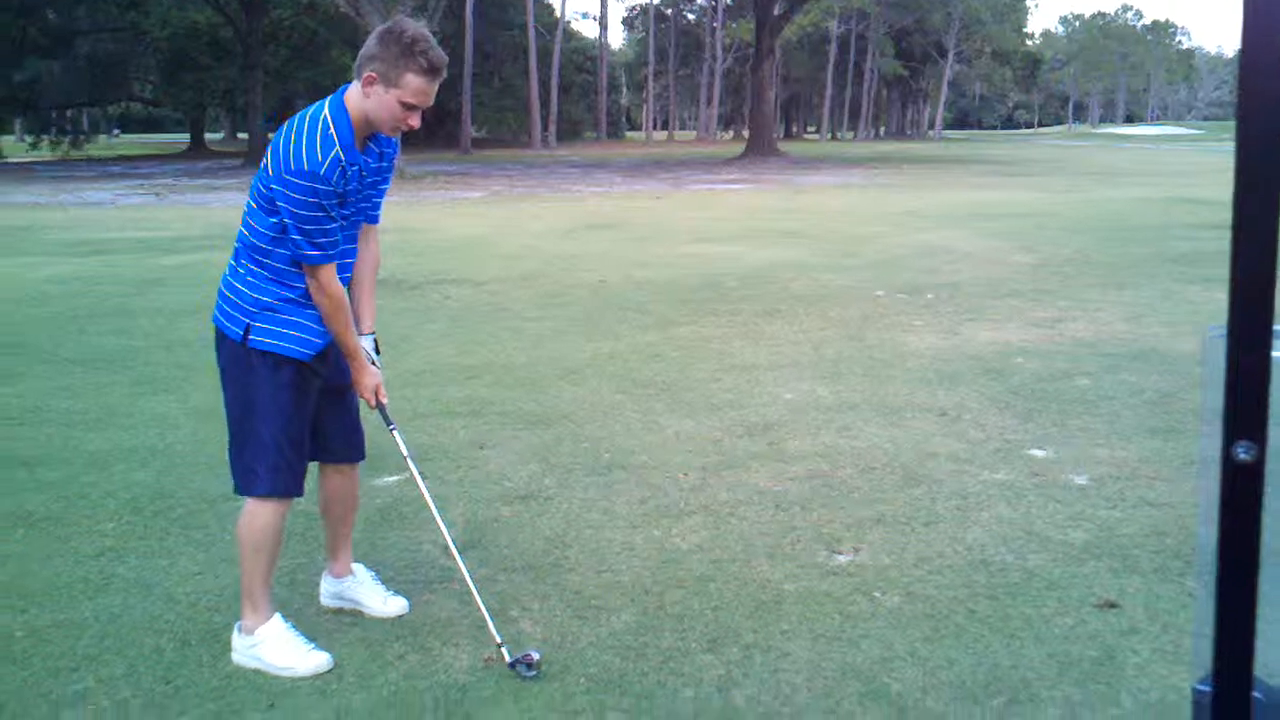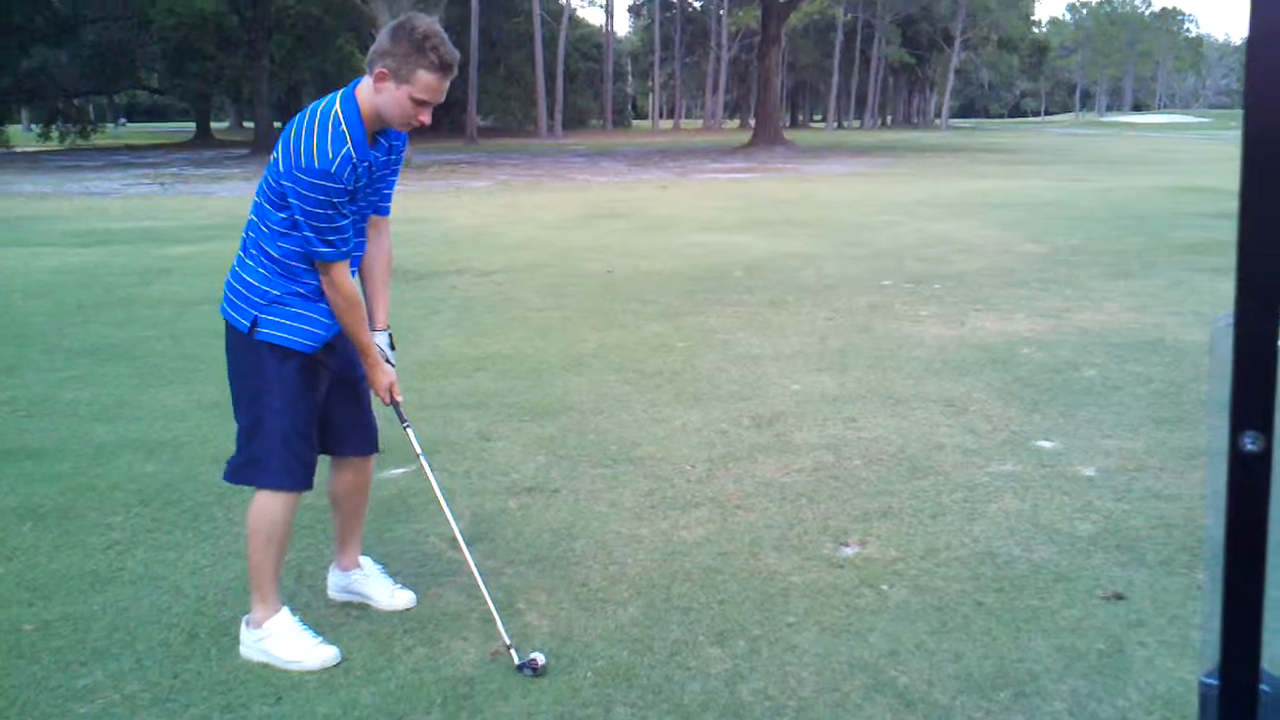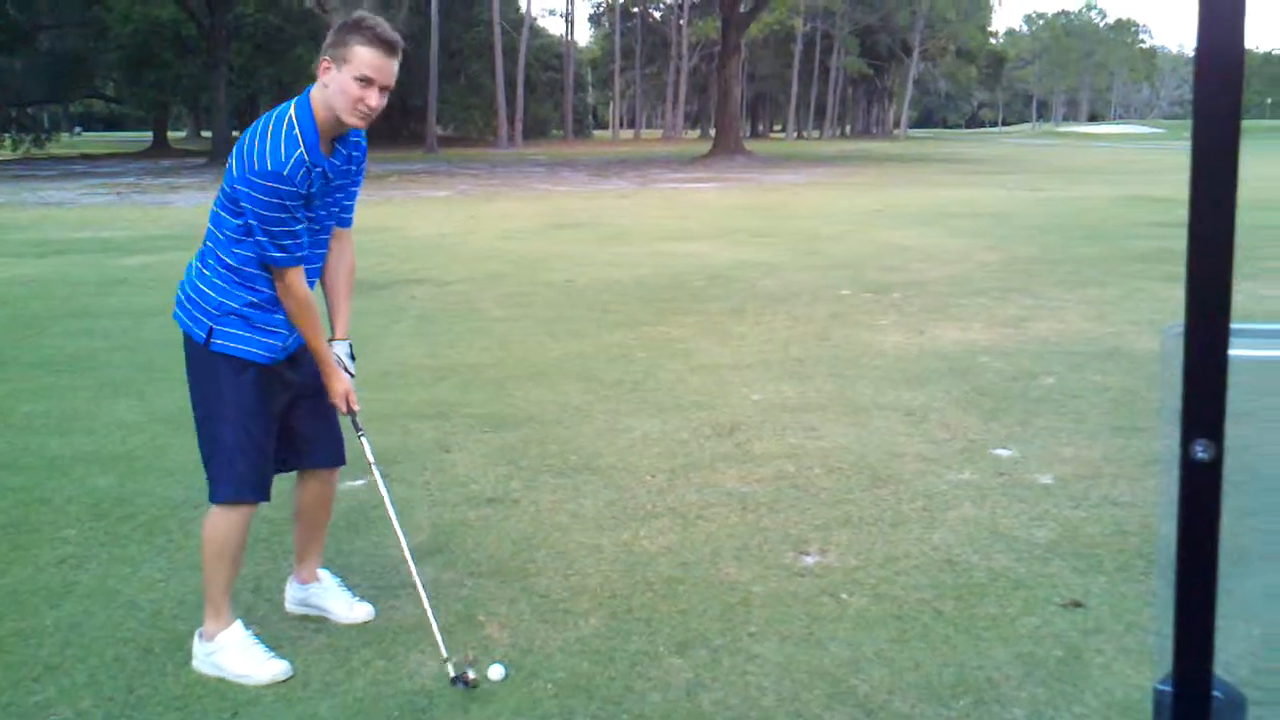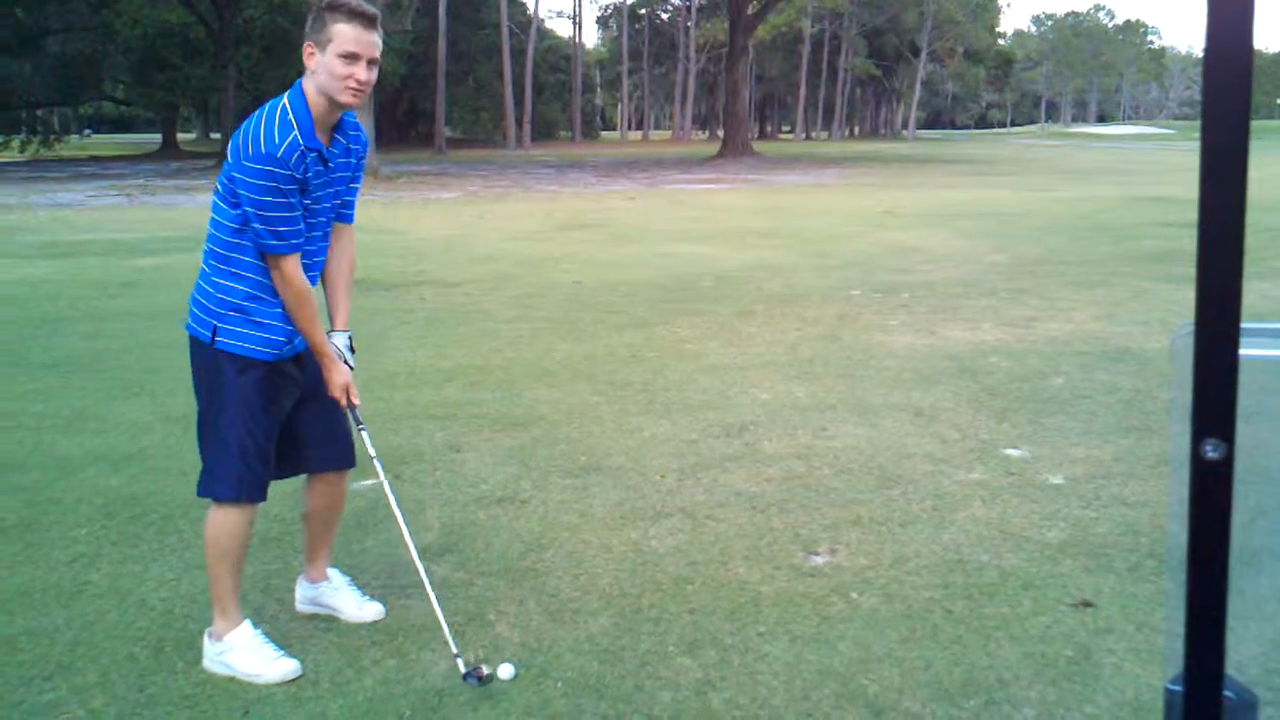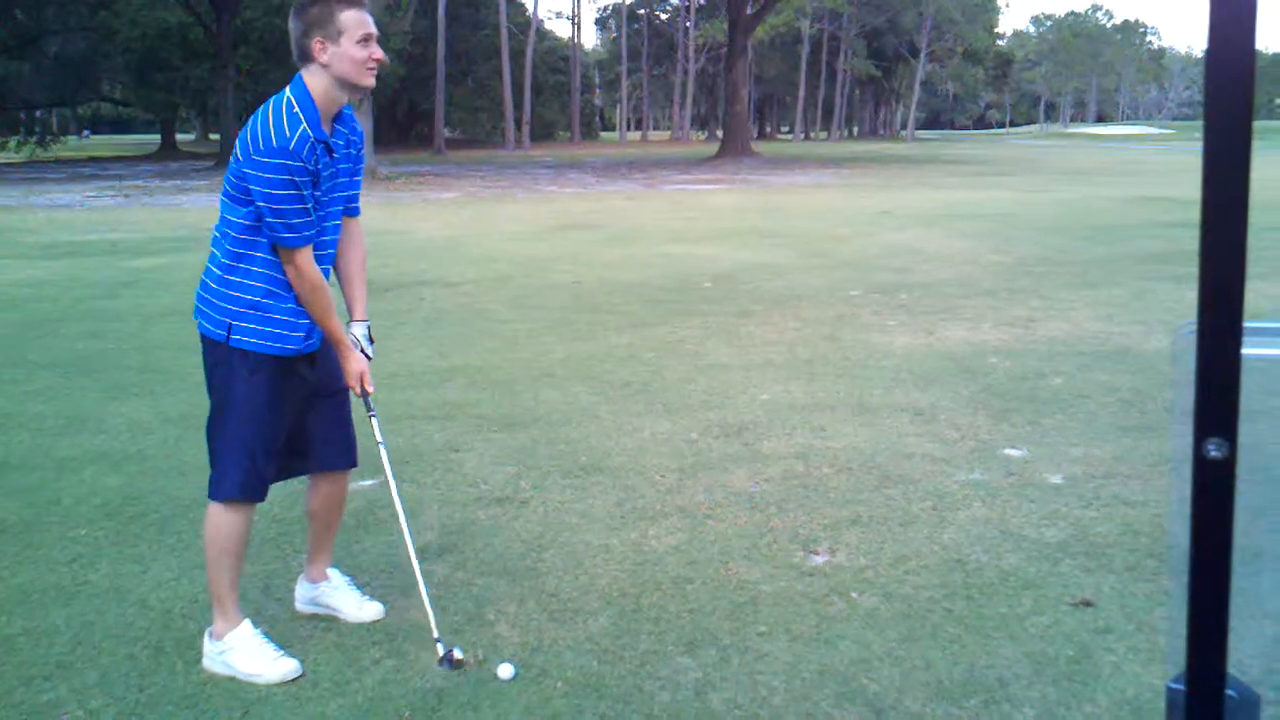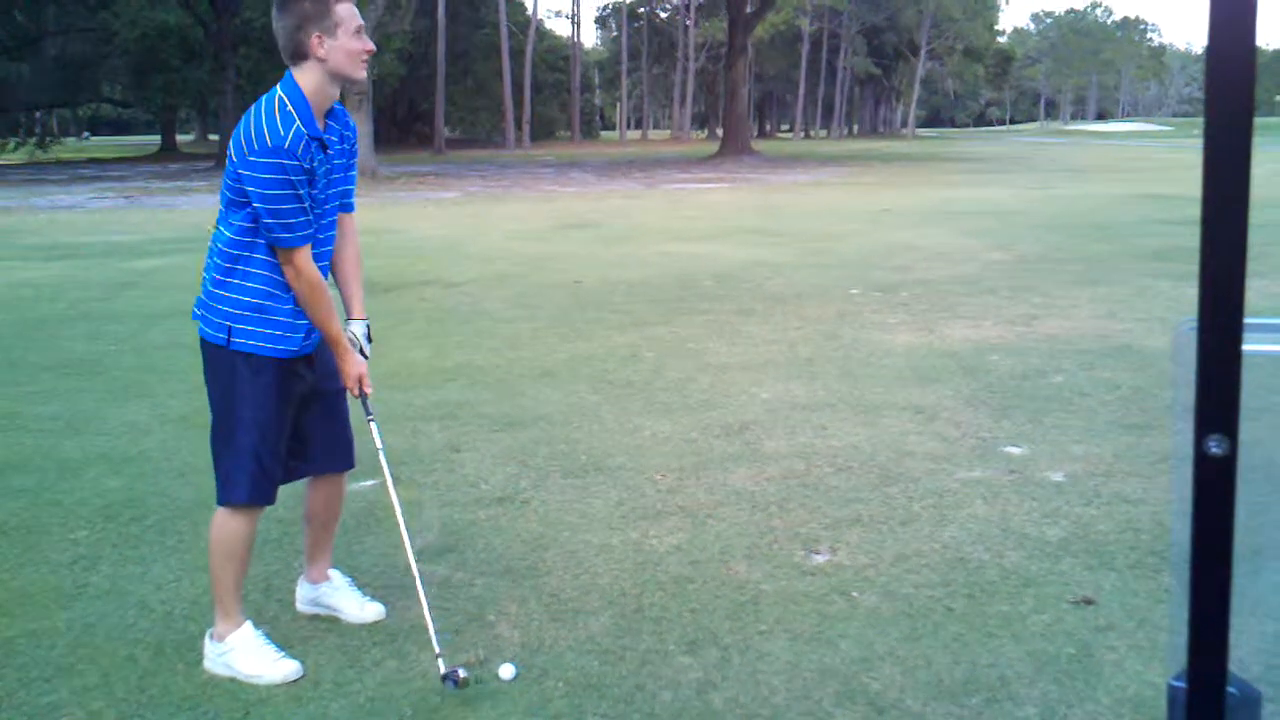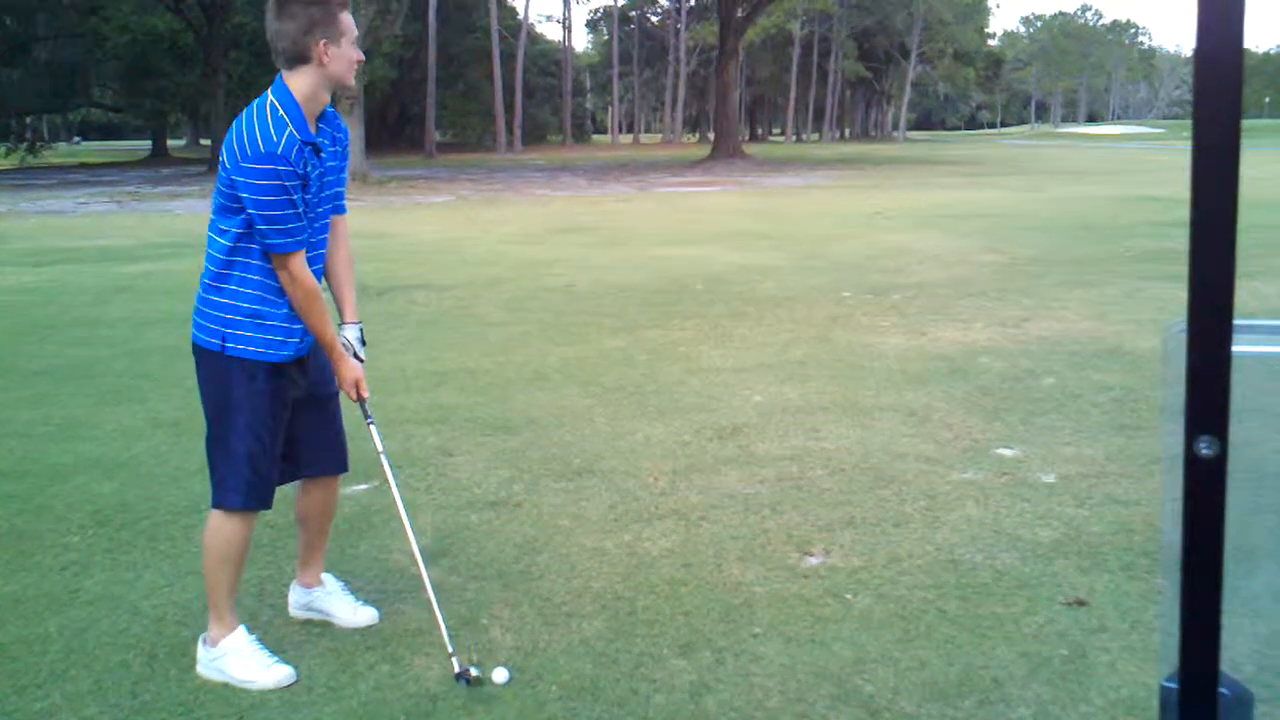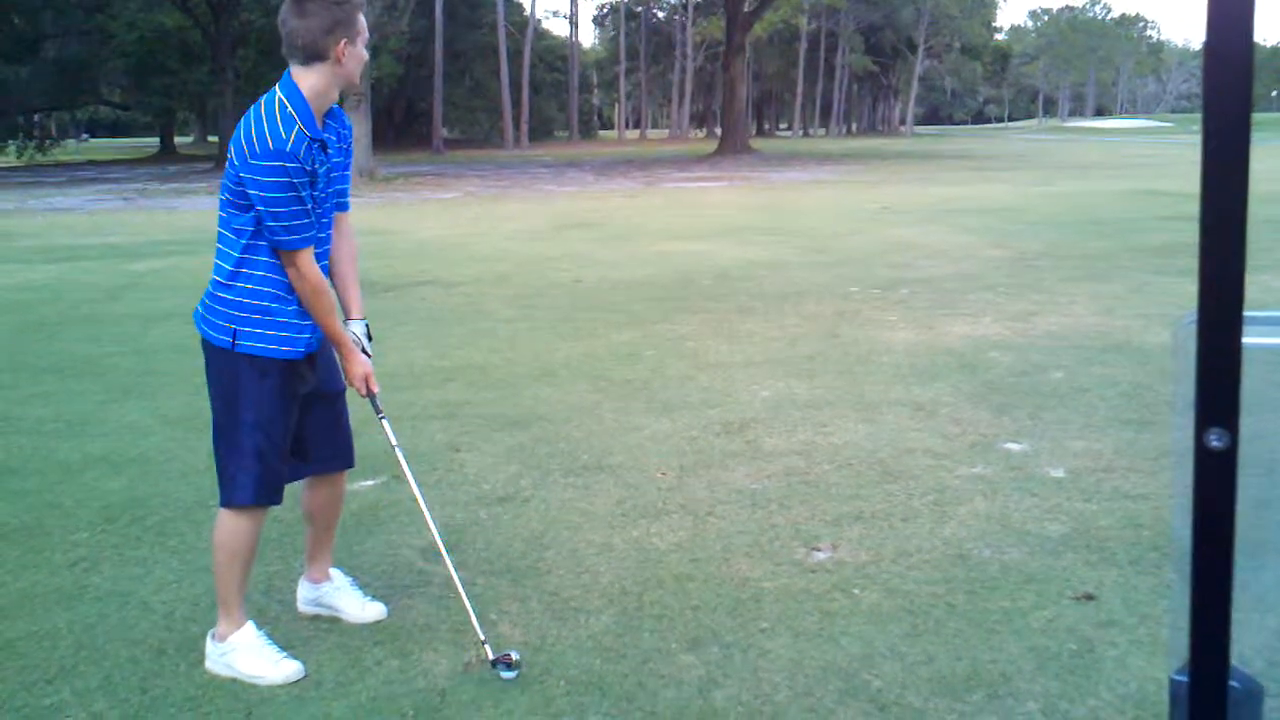
dt=0.5s
person 1, frame 1
left shoulder: (380, 139)
right shoulder: (309, 155)
right elbow: (322, 278)
left wrist: (368, 338)
right wrist: (357, 362)
left hip: (320, 327)
right hip: (267, 330)
left knee: (342, 454)
right knee: (273, 479)
left ankle: (340, 574)
right ankle: (255, 627)
person 1, frame 2
left shoulder: (388, 133)
right shoulder: (321, 151)
right elbow: (335, 275)
left wrist: (381, 332)
right wrist: (372, 361)
left hip: (329, 318)
right hip: (273, 319)
left knee: (355, 446)
right knee: (282, 471)
left ankle: (348, 567)
right ankle: (262, 620)
person 1, frame 3
left shoulder: (350, 143)
right shoulder: (276, 155)
right elbow: (288, 280)
left wrist: (341, 342)
right wrist: (329, 367)
left hip: (288, 329)
right hip: (232, 330)
left knee: (321, 457)
right knee: (238, 485)
left ankle: (307, 580)
right ankle: (216, 633)
person 1, frame 4
left shoulder: (350, 139)
right shoulder: (269, 145)
right elbow: (284, 269)
left wrist: (341, 335)
right wrist: (327, 358)
left hip: (300, 334)
right hip: (239, 335)
left knee: (331, 461)
right knee: (238, 484)
left ankle: (316, 580)
right ankle: (225, 632)
person 1, frame 5
left shoulder: (348, 130)
right shoulder: (278, 136)
right elbow: (298, 263)
left wrist: (360, 326)
right wrist: (343, 346)
left hip: (311, 332)
right hip: (251, 332)
left knee: (333, 460)
right knee: (240, 482)
left ankle: (316, 579)
right ankle: (225, 631)
person 1, frame 6
left shoulder: (341, 126)
right shoulder: (272, 137)
right elbow: (297, 263)
left wrist: (358, 323)
right wrist: (342, 348)
left hip: (308, 331)
right hip: (251, 335)
left knee: (330, 461)
right knee: (245, 487)
left ankle: (317, 580)
right ankle: (227, 633)
person 1, frame 7
left shoulder: (332, 128)
right shoulder: (264, 142)
right elbow: (292, 270)
left wrist: (353, 328)
right wrist: (338, 354)
left hip: (301, 336)
right hip: (245, 342)
left knee: (323, 465)
right knee: (240, 492)
left ankle: (310, 584)
right ankle: (220, 638)
person 1, frame 8
left shoulder: (336, 125)
right shoulder: (272, 139)
right elbow: (300, 264)
left wrist: (357, 323)
right wrist: (345, 349)
left hip: (307, 333)
right hip: (254, 337)
left knee: (329, 461)
right knee: (250, 488)
left ankle: (318, 580)
right ankle: (229, 633)
